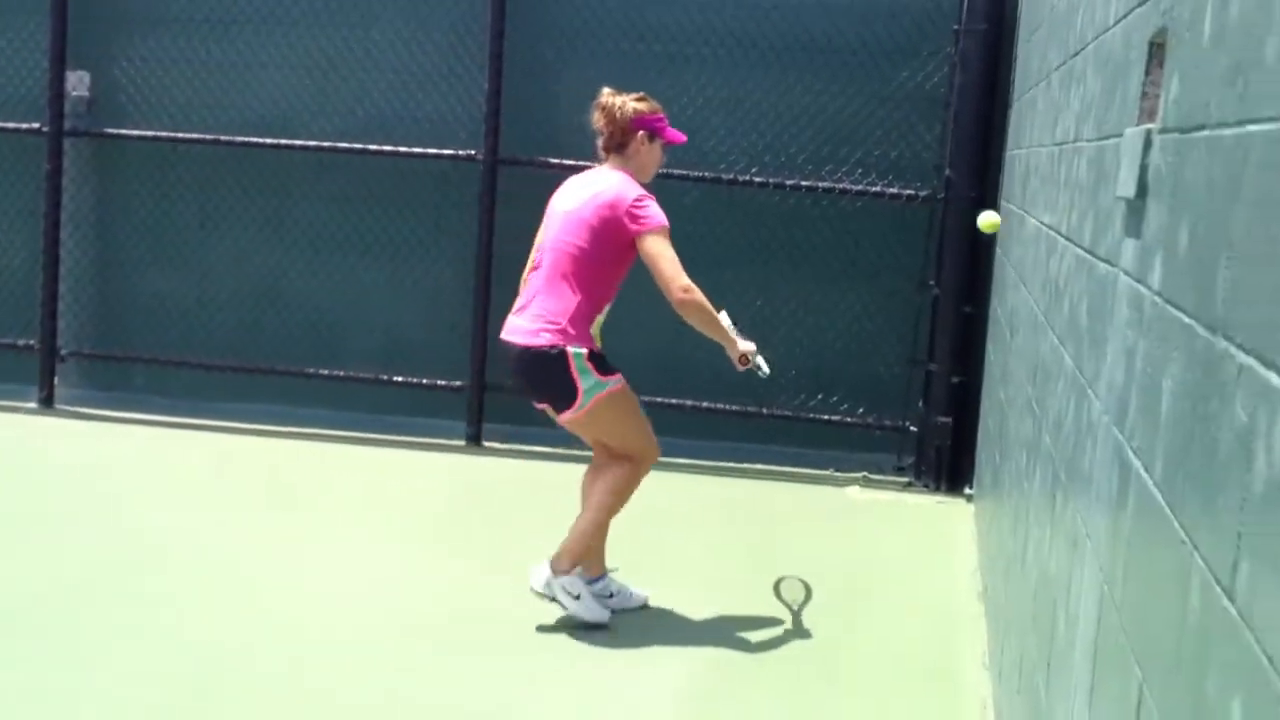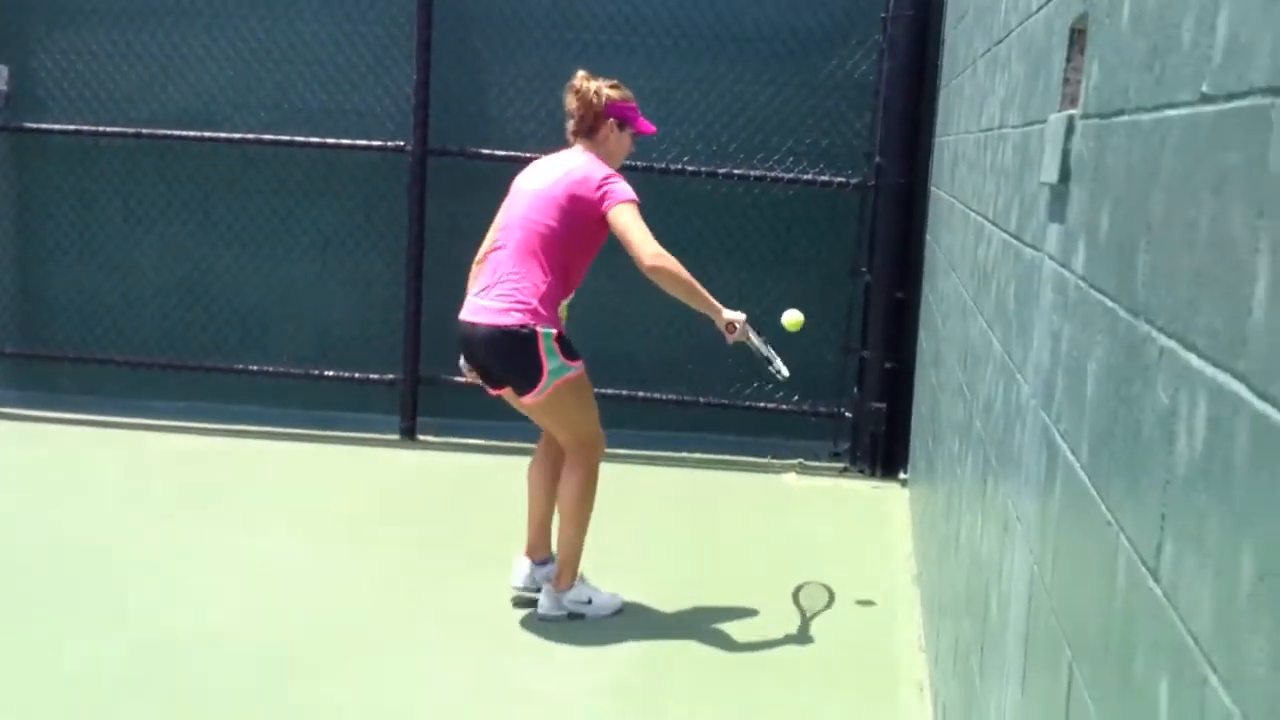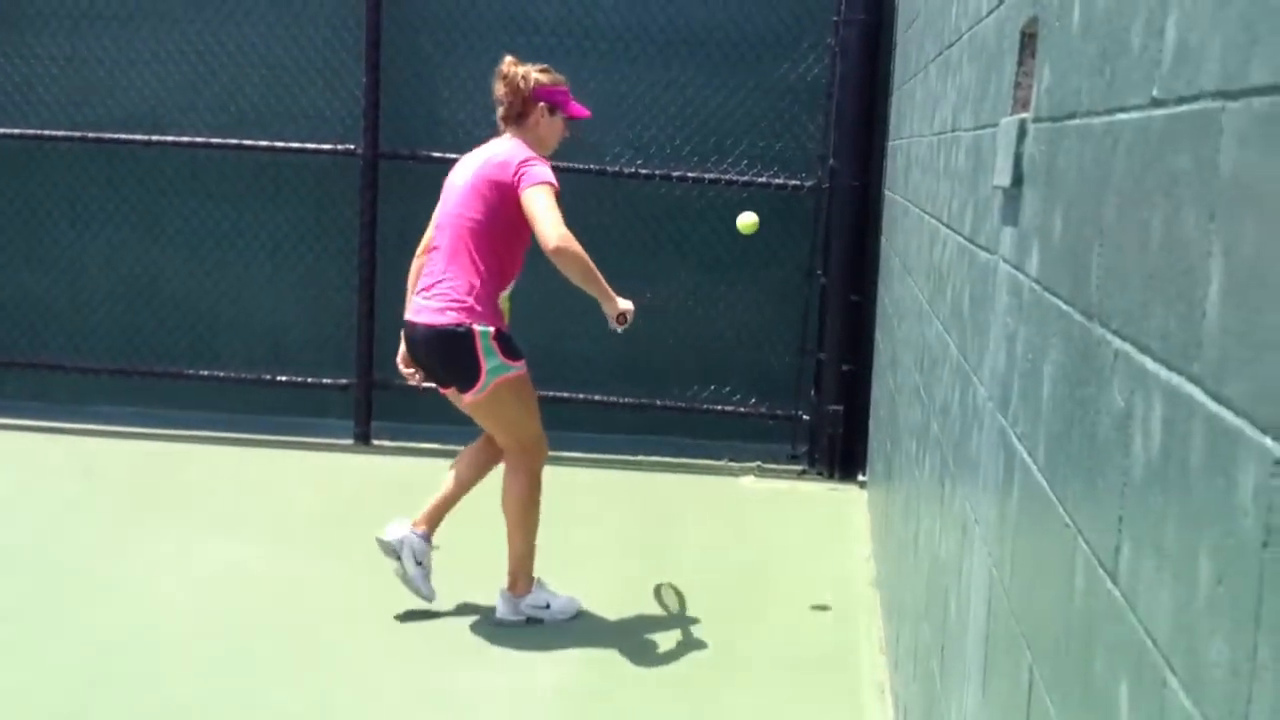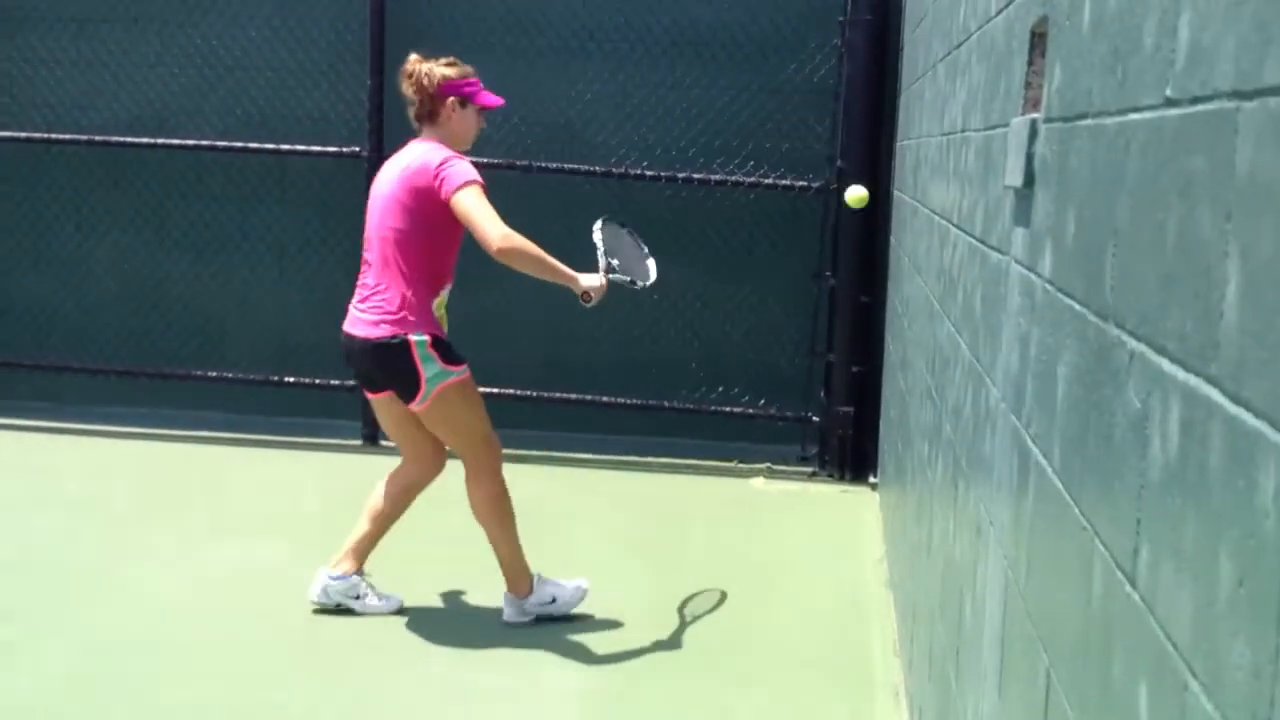
dt=0.3s
person 1, frame 1
left shoulder: (572, 187)
right shoulder: (633, 201)
right elbow: (680, 293)
right wrist: (732, 342)
left hip: (521, 344)
right hip: (558, 352)
left knee: (615, 450)
right knee: (640, 451)
left ankle: (590, 576)
right ankle: (562, 566)
person 1, frame 2
left shoulder: (536, 171)
right shoulder: (602, 181)
left elbow: (484, 255)
right elbow: (654, 262)
right wrist: (719, 313)
left hip: (477, 325)
right hip: (524, 333)
left knee: (559, 435)
right knee: (585, 447)
left ankle: (536, 560)
right ankle: (564, 587)
person 1, frame 3
left shoulder: (473, 162)
right shoulder: (526, 164)
left elbow: (424, 256)
right elbow: (557, 243)
left wrist: (409, 340)
right wrist: (609, 299)
left hip: (425, 326)
right hip: (467, 332)
left knee: (501, 440)
right knee: (528, 451)
left ankle: (414, 532)
right ankle: (522, 592)
person 1, frame 4
left shoulder: (398, 165)
right shoulder: (446, 165)
right elbow: (501, 243)
right wrist: (575, 279)
left hip: (366, 337)
right hip: (407, 342)
left knee: (424, 459)
right knee: (484, 456)
left ankle: (342, 574)
right ankle: (524, 591)
